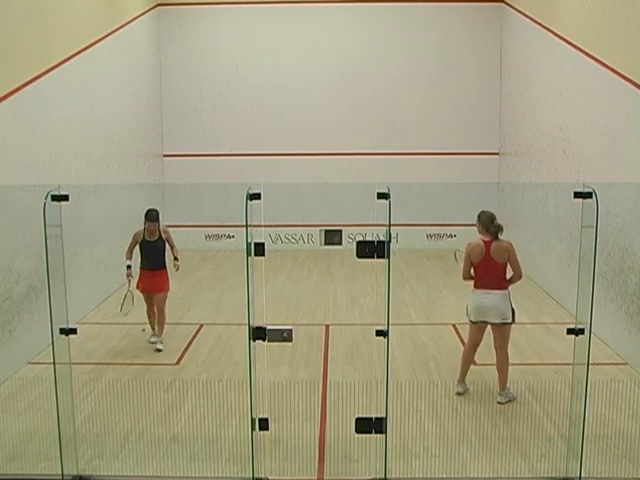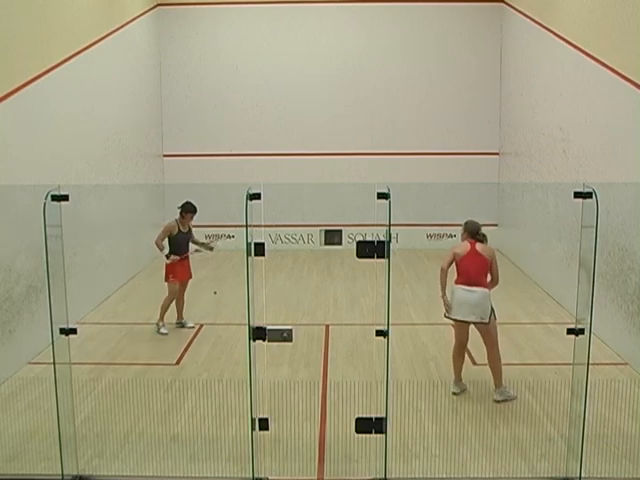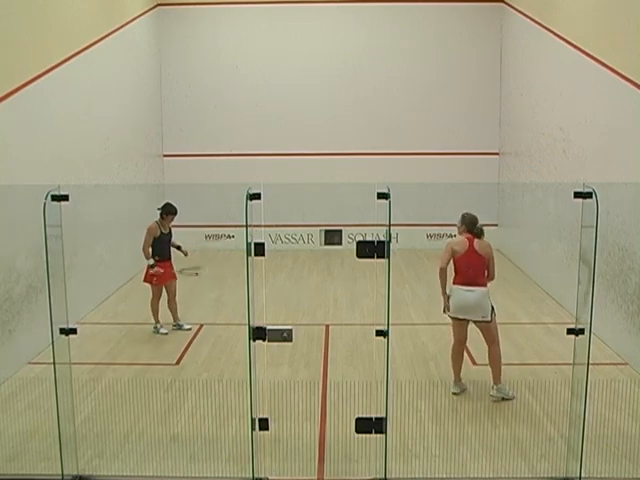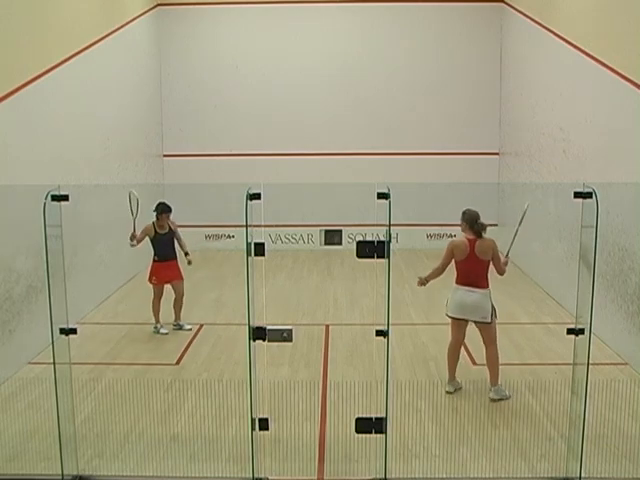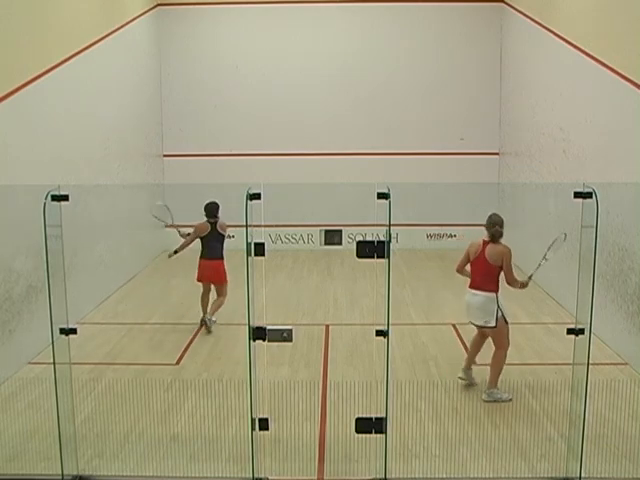
dt=1s
person 1, frame 1
left shoulder: (472, 246)
right shoulder: (506, 246)
left elbow: (465, 276)
right elbow: (518, 275)
left hip: (479, 298)
right hip: (500, 300)
left knee: (472, 344)
right knee: (501, 348)
left ankle: (460, 383)
right ankle: (503, 392)
person 1, frame 2
left shoulder: (457, 248)
right shoulder: (489, 250)
left elbow: (444, 268)
right elbow: (495, 280)
left wrist: (443, 295)
left hip: (460, 294)
right hip: (480, 297)
left knee: (460, 343)
right knee: (492, 346)
left ankle: (457, 383)
right ankle: (499, 390)
person 1, frame 3
left shoulder: (454, 244)
right shoulder: (486, 246)
left elbow: (442, 267)
right elbow: (491, 276)
left wrist: (444, 294)
left hip: (459, 294)
right hip: (480, 295)
left knee: (459, 342)
right knee: (493, 343)
left ankle: (457, 383)
right ankle: (497, 387)
person 1, frame 4
left shoulder: (455, 244)
right shoulder: (490, 244)
left elbow: (440, 269)
right elbow: (501, 272)
left wrist: (425, 279)
right wrist: (504, 262)
left hip: (460, 295)
right hip: (481, 297)
left knee: (456, 340)
right knee: (490, 344)
left ankle: (451, 382)
right ankle: (495, 388)
person 1, frame 5
left shoulder: (474, 245)
right shoulder: (504, 251)
left elbow: (459, 269)
right elbow: (510, 281)
right wrist: (521, 284)
left hip: (471, 297)
right hip: (488, 301)
left knee: (482, 333)
right knee: (502, 345)
left ankle: (466, 370)
right ankle: (491, 390)
person 2, frame 1
left shoulder: (164, 232)
right shoulder: (138, 234)
left elbow: (173, 246)
right elbow: (129, 250)
left wrist: (176, 259)
right wrist: (128, 266)
left hip: (161, 274)
right hip: (145, 274)
left knee: (160, 307)
right knee: (149, 306)
left ankle: (159, 339)
right ankle: (154, 332)
person 2, frame 2
left shoulder: (189, 225)
right shoulder: (172, 226)
right elbow: (158, 241)
left wrist: (203, 244)
right wrist: (168, 255)
left hip: (185, 263)
right hip: (174, 264)
left knee: (181, 294)
right knee: (172, 295)
left ankle: (180, 320)
right ankle: (160, 322)
person 2, frame 3
left shoulder: (168, 226)
right shoulder: (153, 228)
right elbow: (145, 248)
left wrist: (179, 247)
right wrist: (152, 266)
left hip: (168, 264)
right hip: (157, 266)
left knee: (173, 295)
right knee: (156, 296)
left ankle: (177, 322)
right ankle: (157, 325)
person 2, frame 4
left shoulder: (172, 224)
right shoulder: (149, 228)
left elbow: (179, 240)
right elbow: (134, 243)
left wrist: (186, 254)
right wrist: (132, 239)
left hip: (173, 264)
right hip: (159, 266)
left knee: (180, 294)
right knee: (158, 296)
left ankle: (177, 322)
right ankle: (157, 325)
person 2, frame 5
left shoulder: (200, 226)
right shoulder: (222, 225)
left elbow: (187, 242)
left wrist: (174, 252)
left hip: (204, 263)
right hip: (217, 265)
left knee: (206, 291)
right knee: (222, 295)
left ankle: (205, 316)
right ankle: (209, 318)
